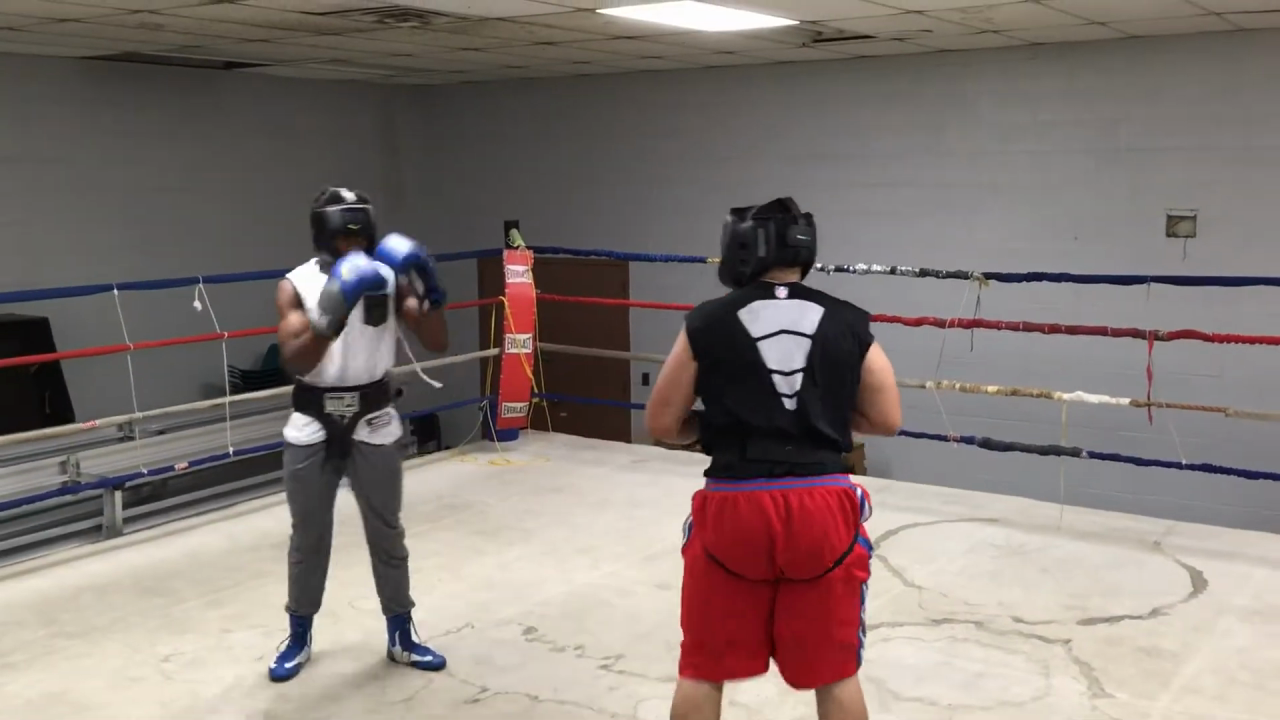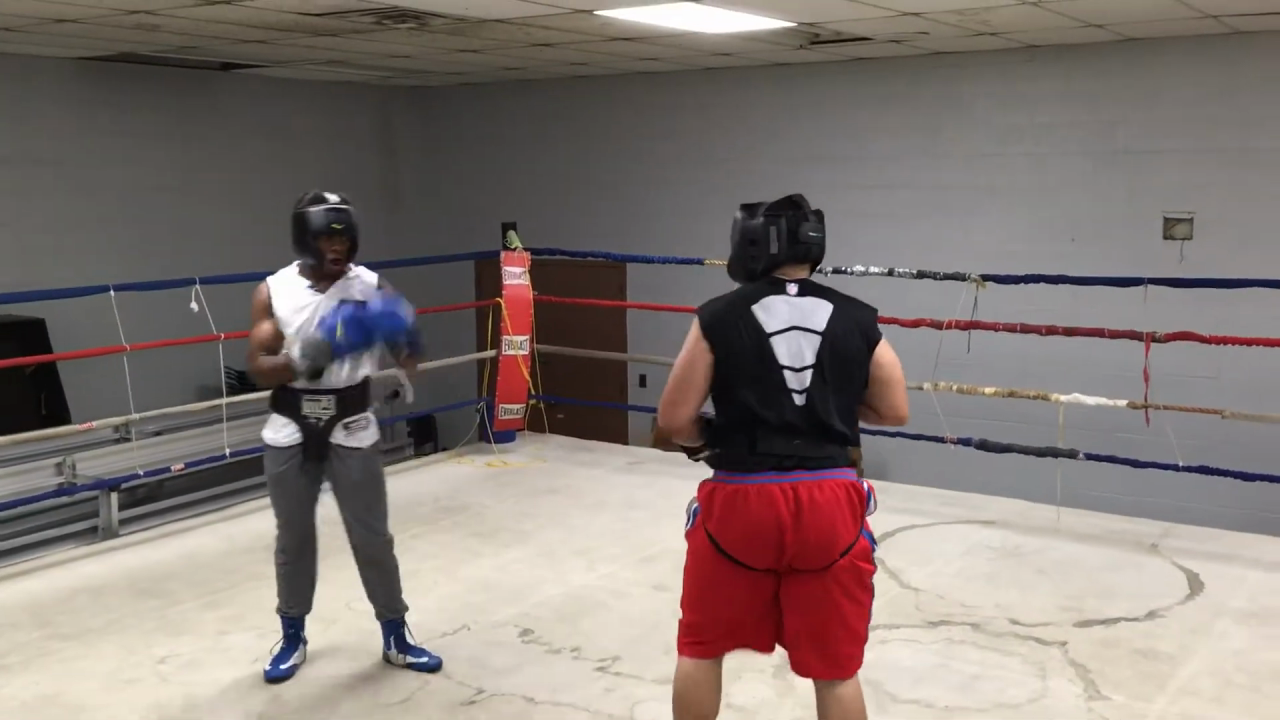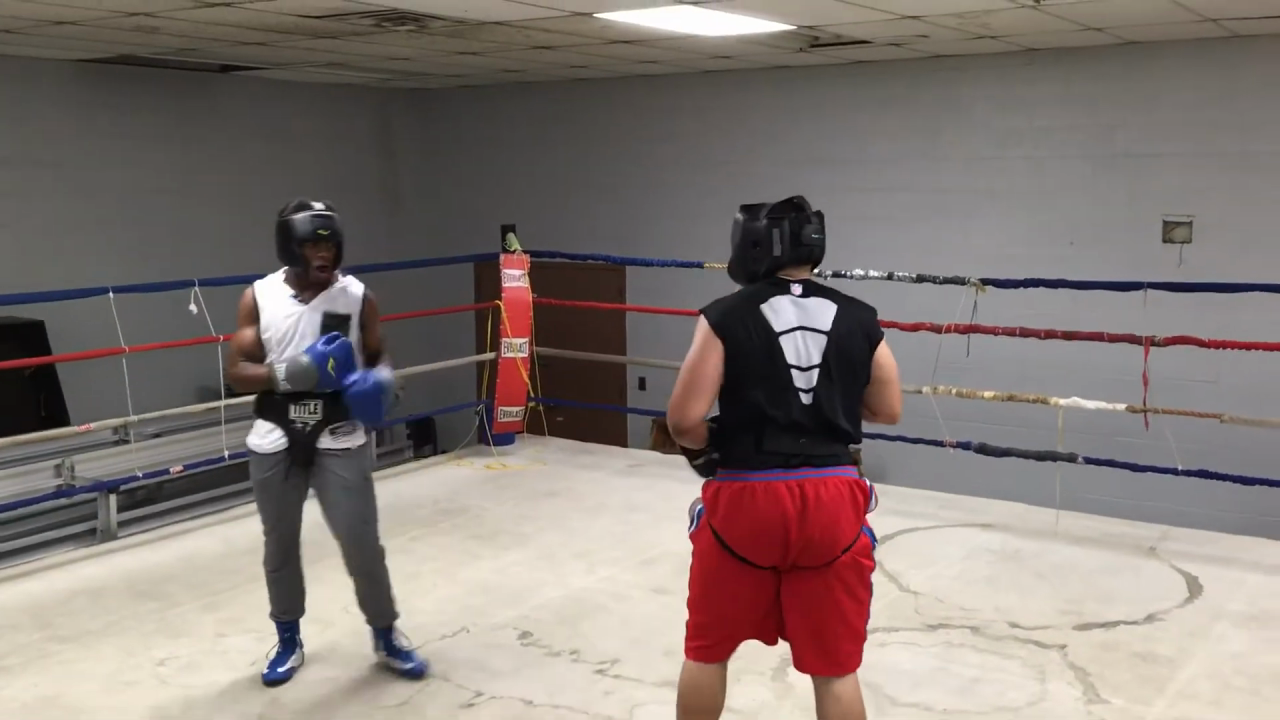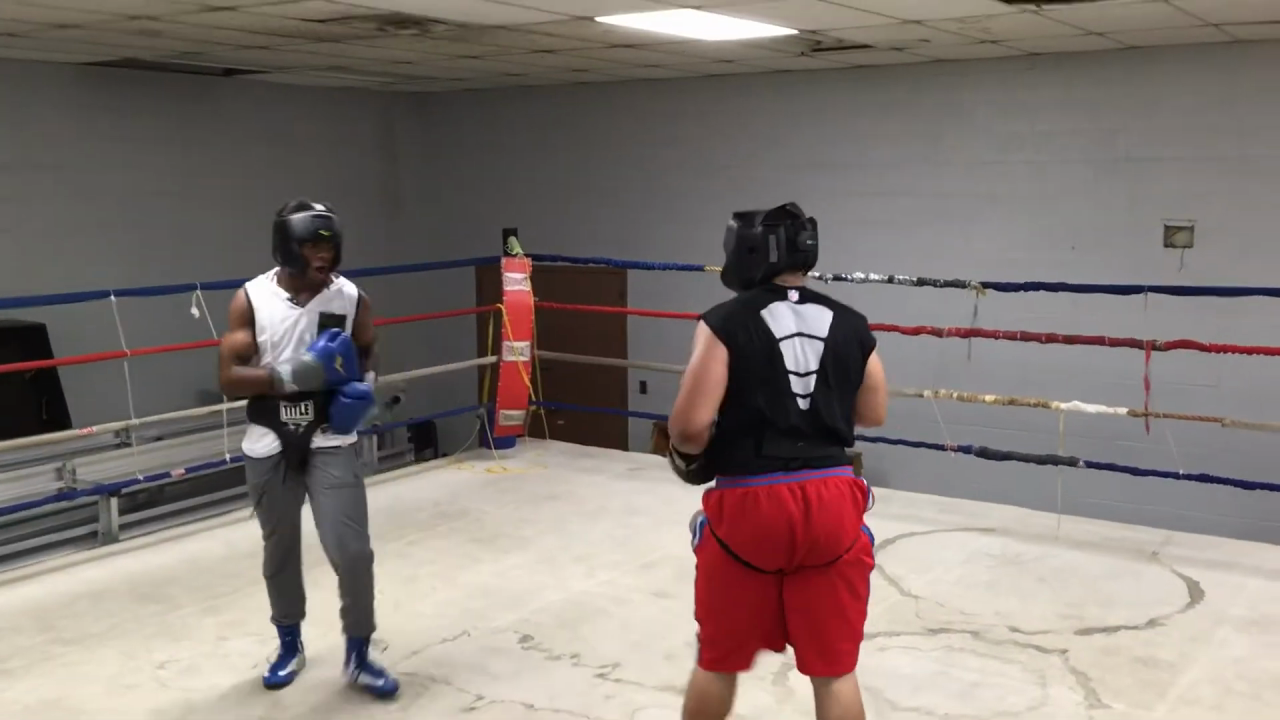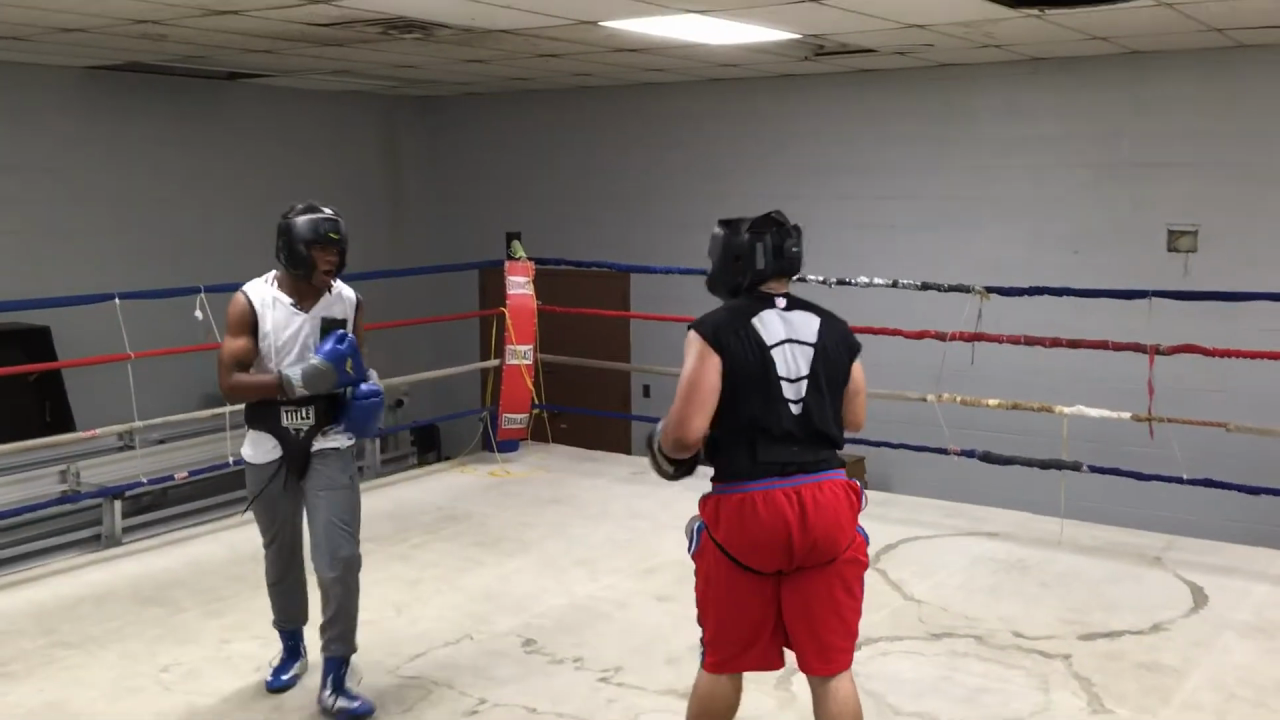
dt=0.1s
person 1, frame 1
left shoulder: (707, 323)
right shoulder: (849, 324)
left elbow: (661, 424)
right elbow: (887, 420)
left hip: (733, 511)
right hip: (823, 509)
left knee: (702, 671)
right knee: (834, 674)
person 1, frame 2
left shoulder: (719, 317)
right shoulder: (856, 320)
left elbow: (673, 418)
right elbow: (893, 411)
left wrist: (703, 442)
left hip: (741, 502)
right hip: (829, 503)
left knee: (701, 648)
right knee: (836, 670)
person 1, frame 3
left shoulder: (726, 317)
right shoulder: (858, 320)
left elbow: (685, 418)
right elbow: (887, 410)
left wrist: (704, 449)
left hip: (745, 500)
right hip: (832, 500)
left knee: (707, 649)
right knee: (835, 668)
person 1, frame 4
left shoulder: (725, 323)
right shoulder: (849, 325)
left elbow: (691, 424)
right elbow: (872, 416)
left wrist: (688, 452)
left hip: (748, 505)
right hip: (830, 502)
left knee: (719, 658)
right knee: (834, 667)
person 1, frame 5
left shoulder: (715, 331)
right shoulder: (834, 331)
left elbow: (686, 432)
right elbow: (853, 420)
left wrist: (671, 455)
left hip: (745, 510)
right hip: (826, 505)
left knee: (724, 662)
right knee: (831, 667)
person 2, frame 1
left shoulder: (391, 279)
right shoulder: (296, 285)
left elbow: (436, 342)
right elbow: (296, 361)
left wrist: (431, 290)
right wrist: (331, 312)
left hip: (373, 424)
right hip: (313, 426)
left knee: (386, 533)
right knee: (308, 535)
left ankle: (400, 636)
right ankle: (298, 637)
person 2, frame 2
left shoulder: (371, 287)
right shoulder: (273, 291)
left elbow: (405, 359)
right elbow: (259, 367)
left wrist: (407, 339)
right wrist: (308, 356)
left hip: (351, 428)
right hip: (289, 431)
left knee: (371, 537)
right knee: (293, 538)
left ankle: (396, 636)
right ankle: (292, 637)
person 2, frame 3
left shoulder: (356, 296)
right shoulder: (259, 297)
left elbow: (379, 358)
right elbow: (237, 374)
left wrist: (380, 381)
right wrist: (291, 373)
left hip: (339, 435)
right hip: (275, 437)
left knee: (362, 544)
right knee: (280, 544)
left ankle: (386, 638)
right ankle: (288, 642)
person 2, frame 4
left shoulder: (351, 296)
right shoulder: (252, 298)
left elbow: (367, 352)
right elbow: (230, 376)
left wrist: (363, 385)
right wrist: (292, 374)
left hip: (331, 437)
right hip: (269, 440)
left knee: (351, 551)
right knee: (280, 547)
left ankle: (359, 653)
right ankle: (290, 644)
person 2, frame 5
left shoulder: (348, 300)
right shoulder: (251, 302)
right elbow: (231, 383)
left wrist: (365, 385)
right wrist: (301, 377)
left hip: (329, 440)
right hip: (269, 445)
left knee: (339, 559)
right knee: (281, 553)
right ankle: (292, 648)
